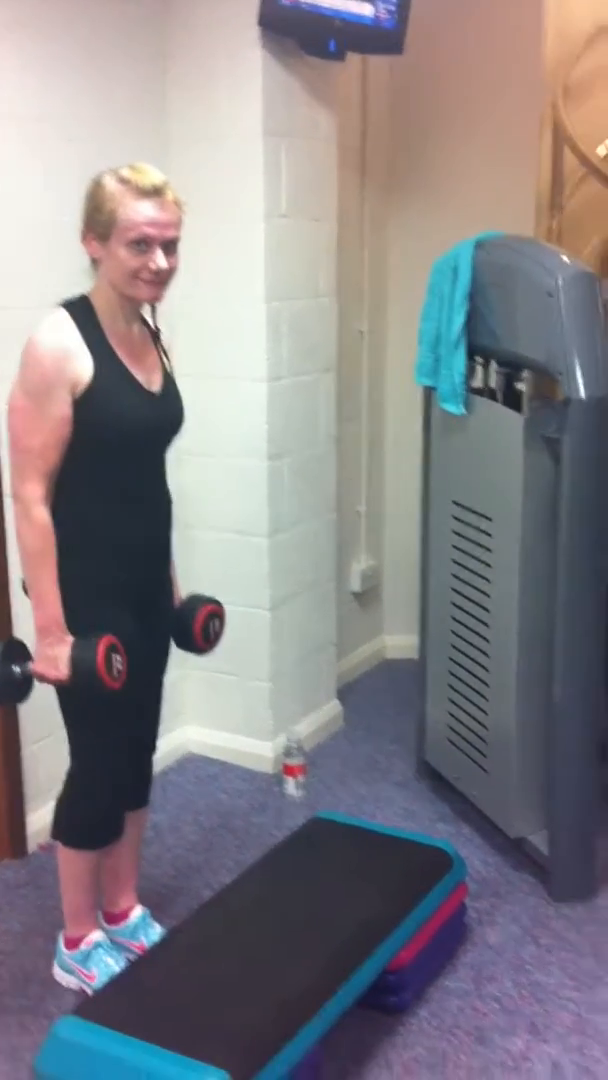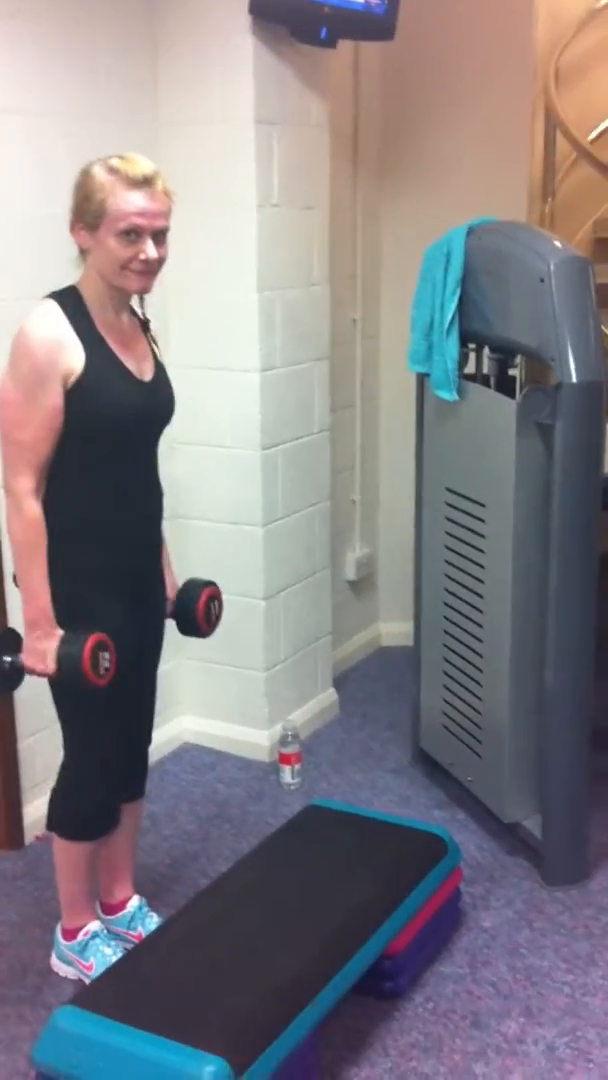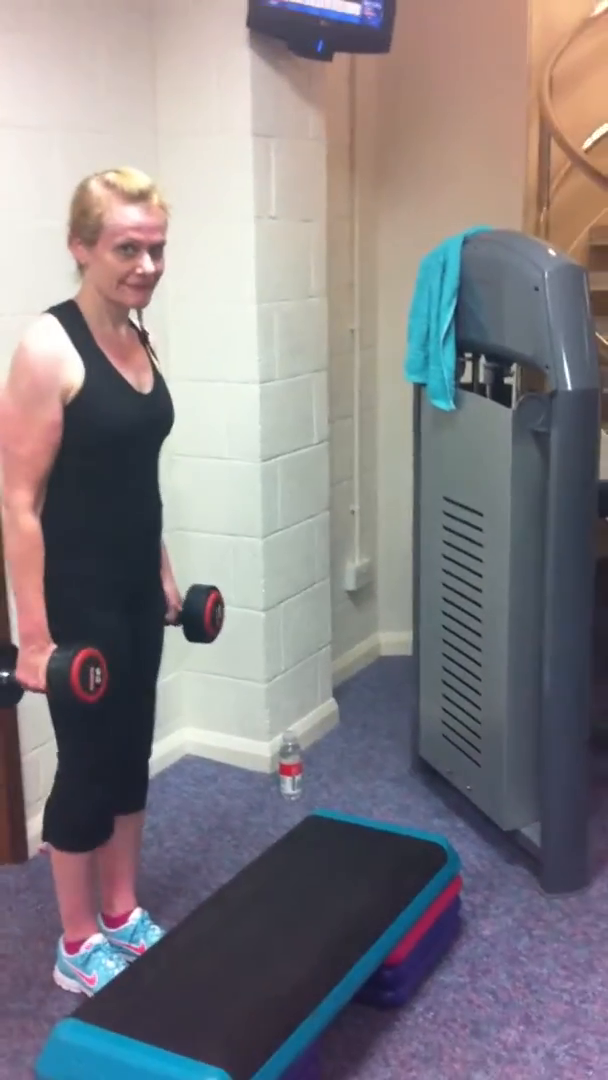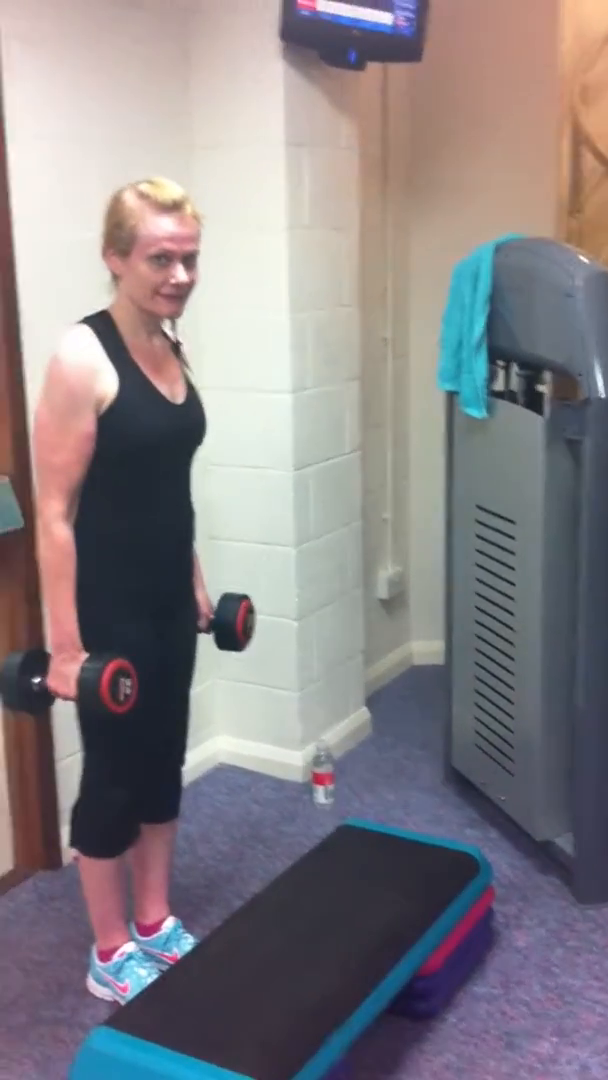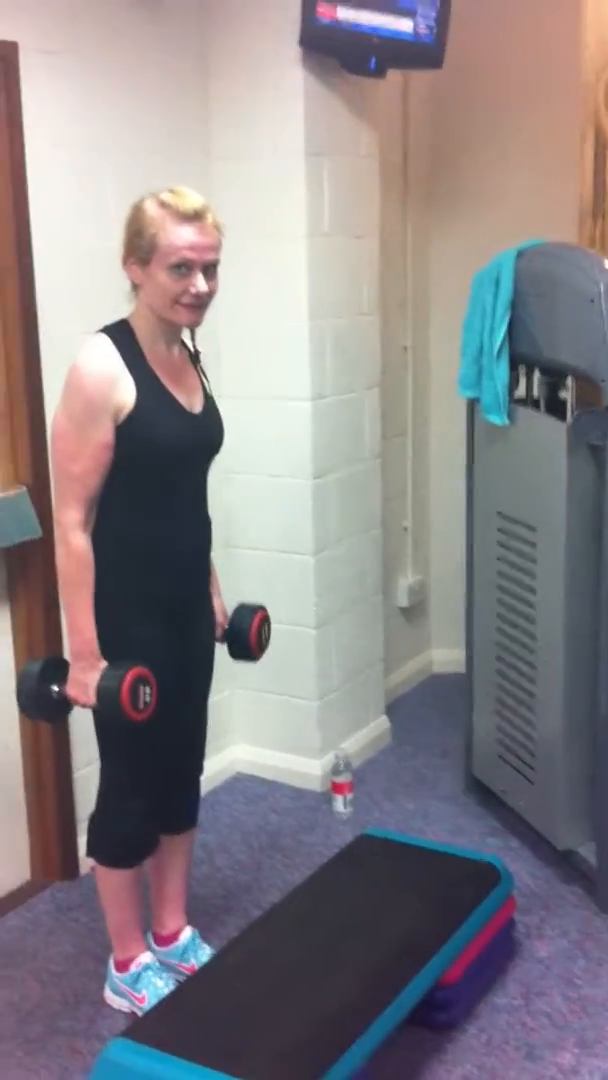
dt=0.2s
person 1, frame 1
left shoulder: (150, 338)
left hip: (147, 585)
right hip: (88, 592)
left knee: (135, 754)
right knee: (99, 763)
left ankle: (124, 914)
right ankle: (77, 943)
person 1, frame 2
left shoulder: (138, 327)
left wrist: (165, 568)
left hip: (138, 576)
right hip: (79, 584)
left knee: (130, 744)
right knee: (93, 755)
left ankle: (121, 905)
right ankle: (75, 935)
person 1, frame 3
left shoulder: (138, 338)
left wrist: (165, 574)
left hip: (135, 589)
right hip: (77, 597)
left knee: (131, 755)
right knee: (88, 766)
left ankle: (123, 917)
right ankle: (78, 946)
person 1, frame 4
left shoulder: (170, 349)
right shoulder: (82, 359)
right elbow: (54, 512)
left wrist: (196, 582)
right wrist: (64, 642)
left hip: (167, 599)
right hip: (108, 606)
left knee: (162, 762)
right knee: (114, 774)
left ankle: (155, 925)
right ankle: (110, 954)
person 1, frame 5
left shoulder: (188, 358)
right shoulder: (101, 368)
right elbow: (72, 520)
left wrist: (212, 592)
right wrist: (83, 651)
left hip: (185, 607)
right hip: (126, 615)
left knee: (181, 771)
right knee: (132, 783)
left ankle: (174, 935)
right ankle: (128, 964)
